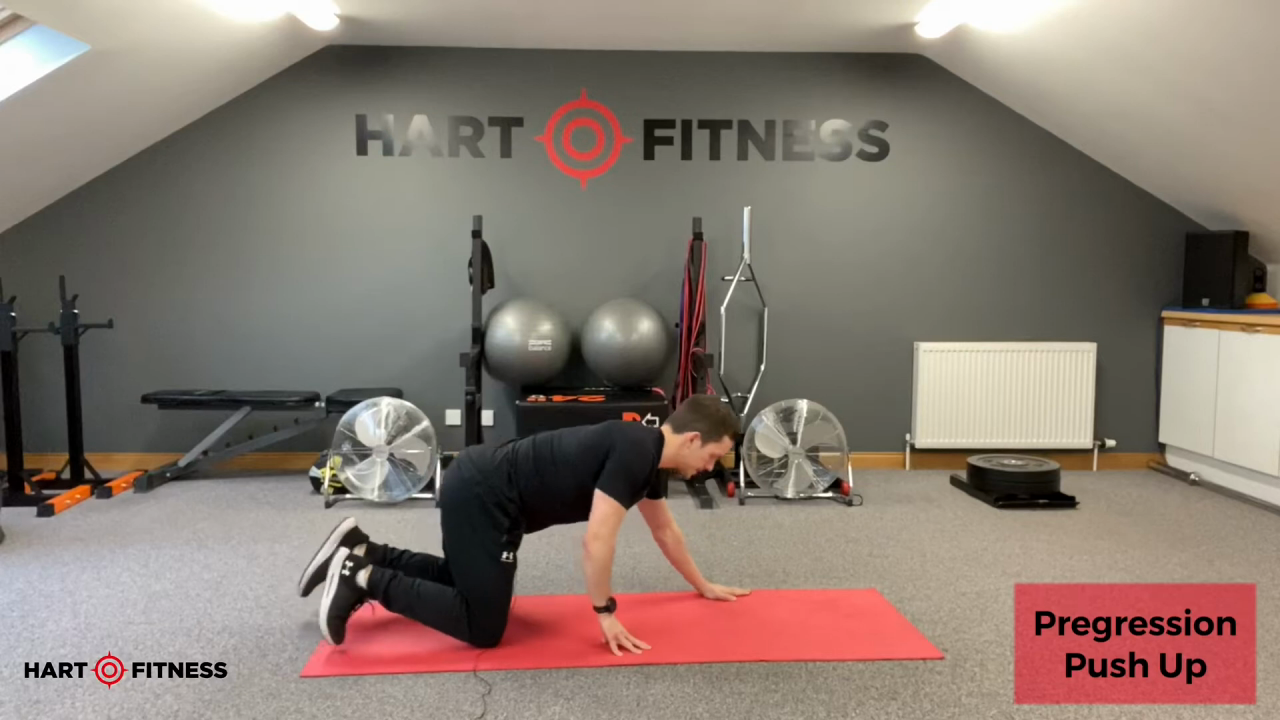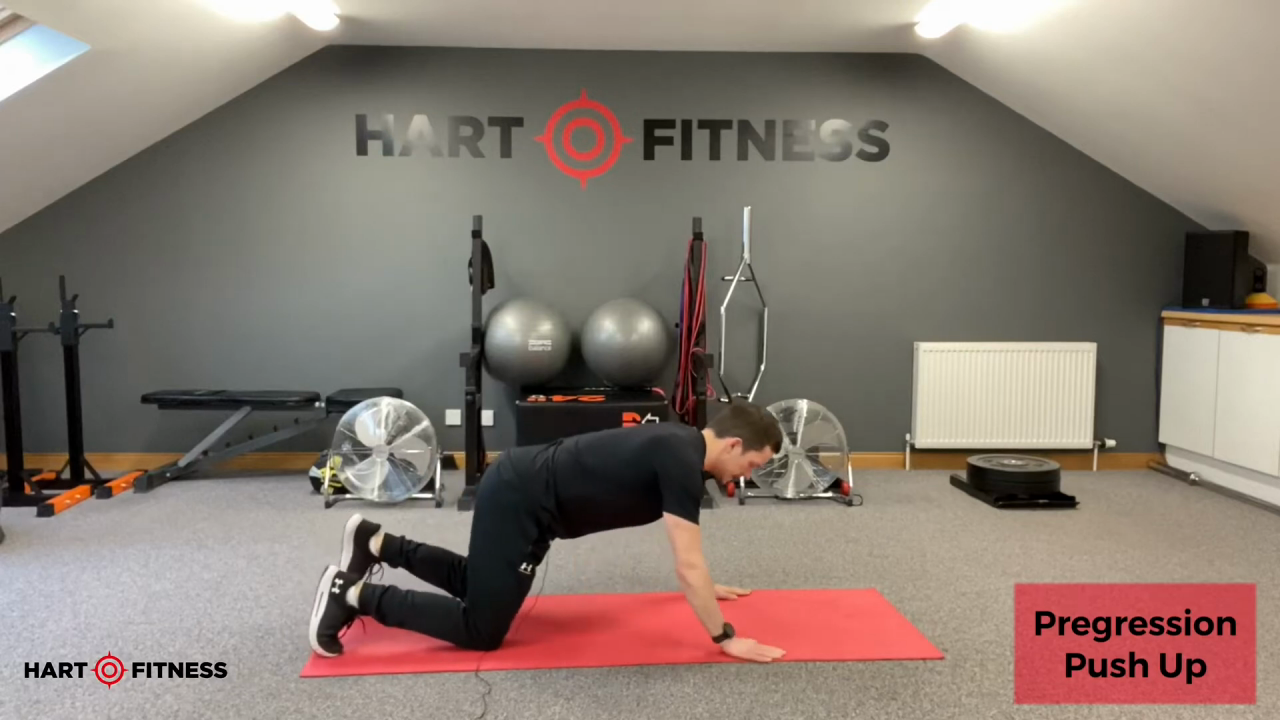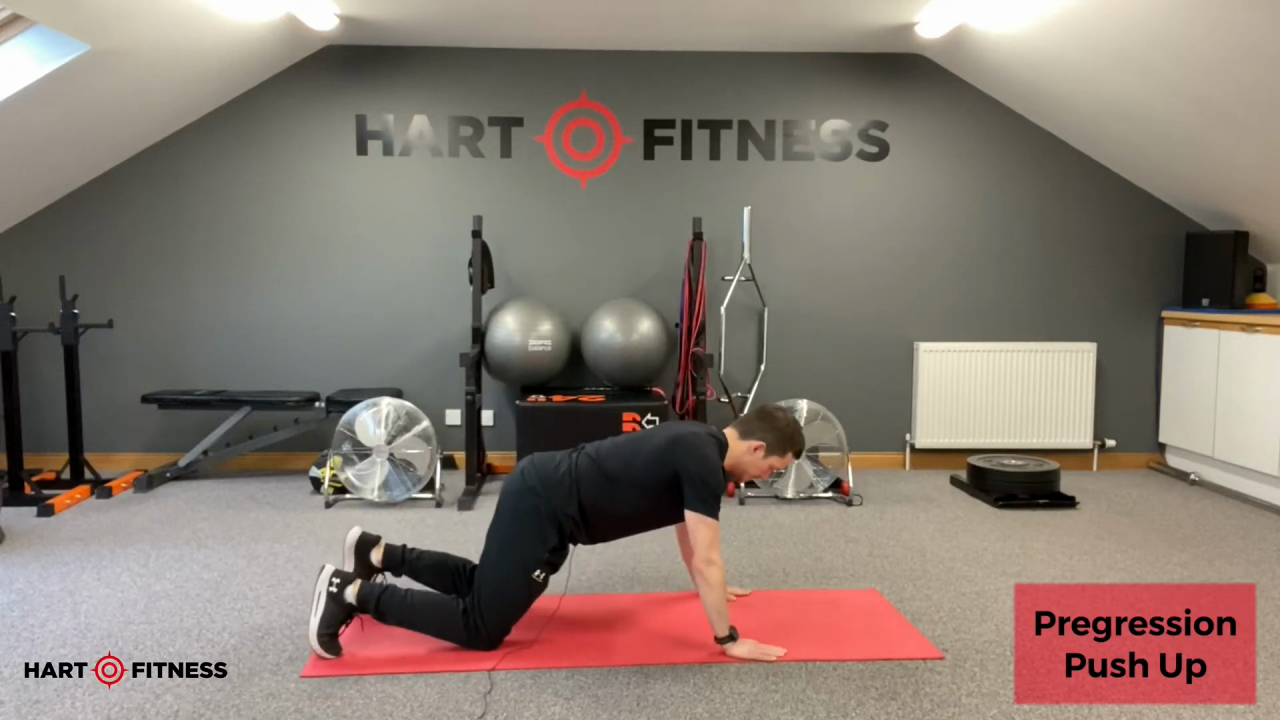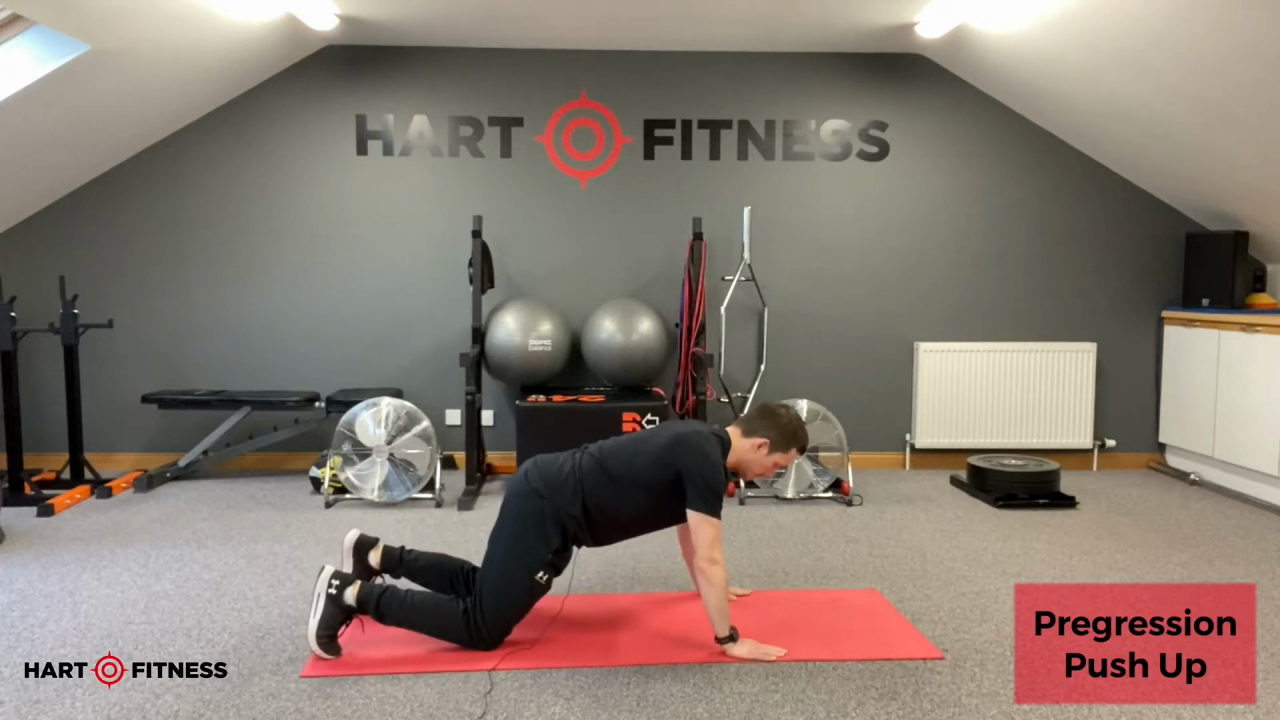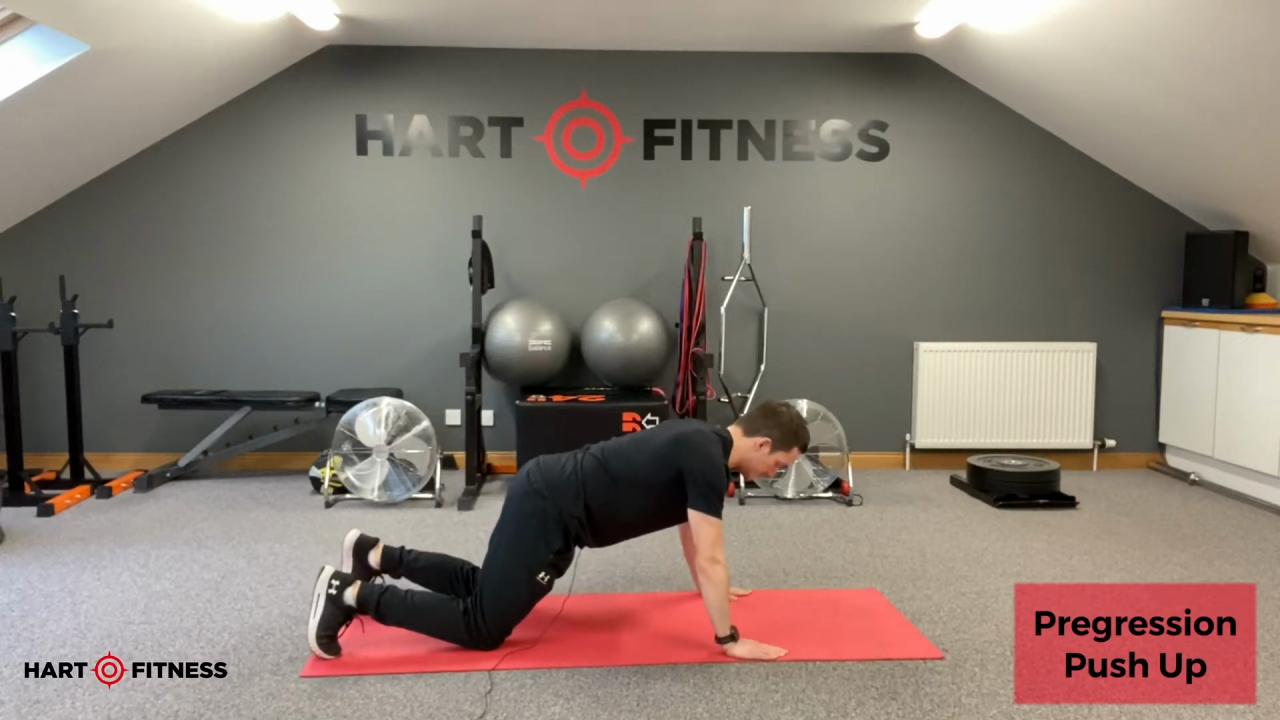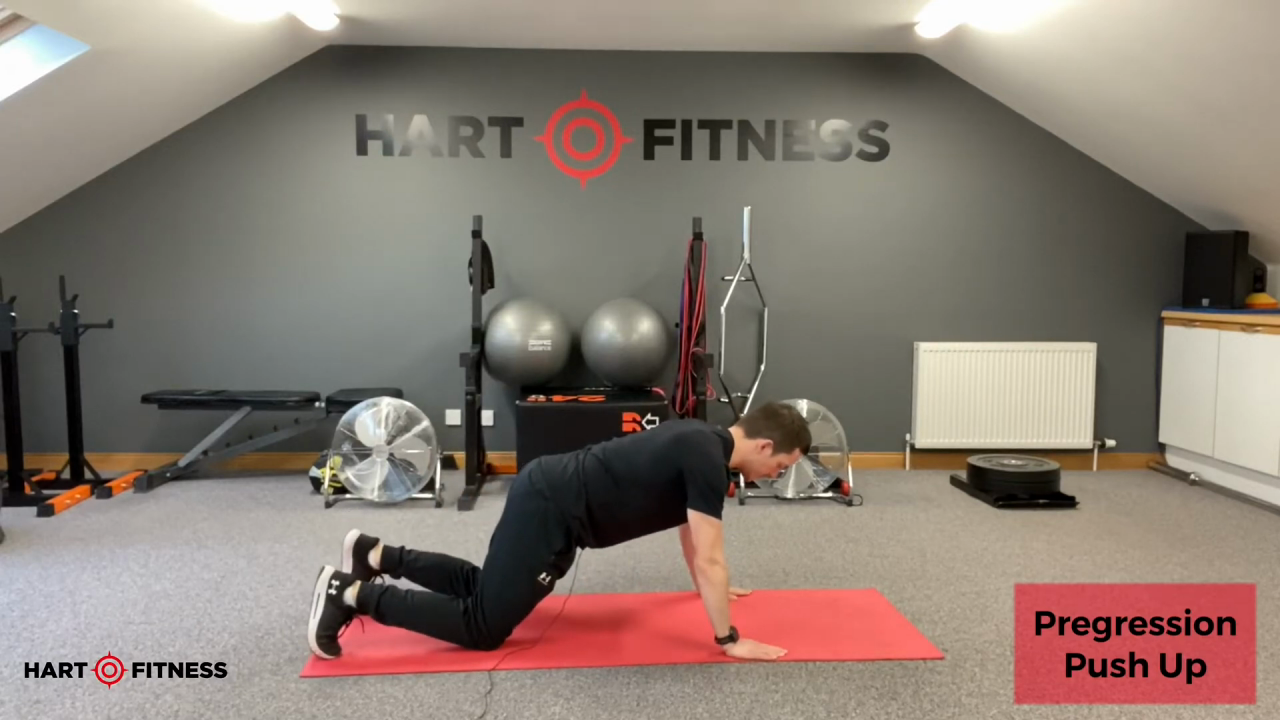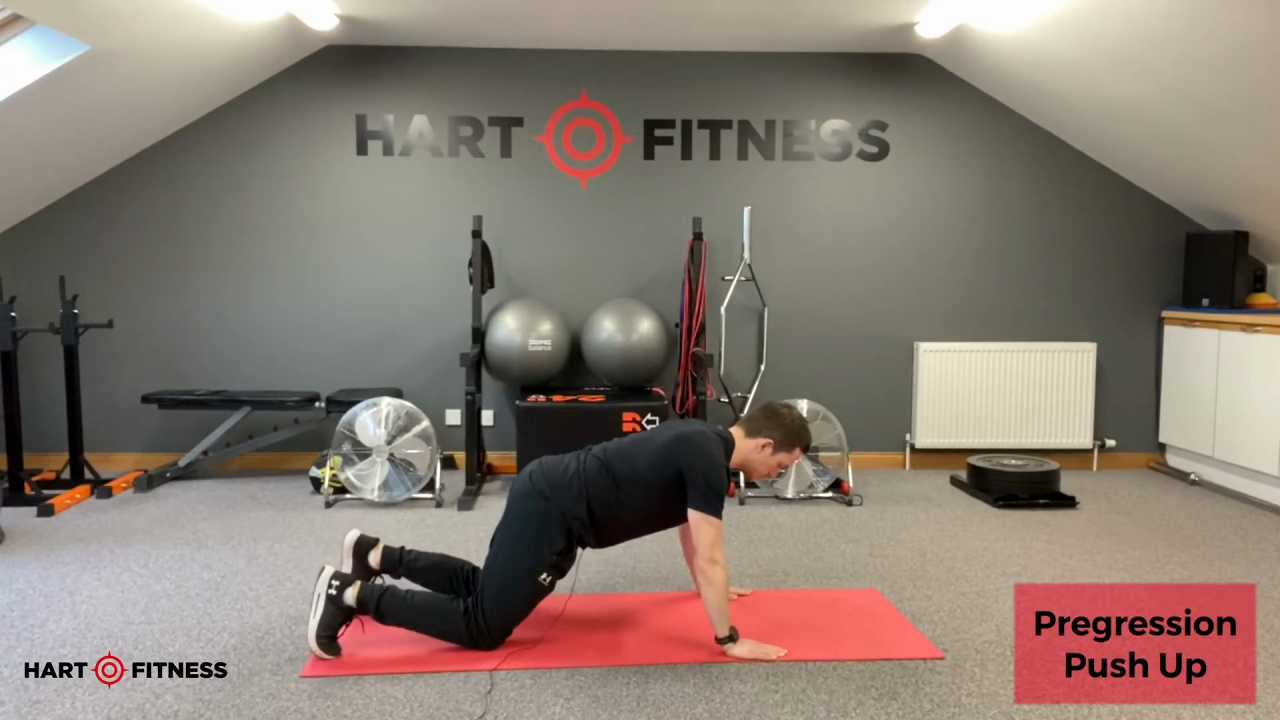
dt=0.7s
person 1, frame 1
left shoulder: (646, 456)
right shoulder: (635, 451)
left elbow: (664, 529)
right elbow: (597, 539)
left wrist: (703, 586)
right wrist: (605, 612)
left hip: (478, 486)
right hip: (479, 493)
left knee: (465, 585)
right knee: (483, 627)
left ankle: (359, 552)
right ankle: (361, 577)
person 1, frame 2
left shoulder: (681, 444)
right shoulder: (683, 461)
right elbow: (688, 565)
left wrist: (705, 588)
right wrist: (726, 638)
left hip: (518, 486)
right hip: (517, 500)
left knee: (480, 587)
right knee: (481, 628)
left ankle: (377, 543)
right ankle: (353, 594)
person 1, frame 3
left shoulder: (698, 443)
right shoulder: (704, 462)
left elbow: (686, 530)
right elbow: (706, 559)
left wrist: (709, 588)
right wrist: (728, 639)
left hip: (540, 492)
right hip: (540, 506)
left knee: (487, 587)
right knee: (481, 626)
left ankle: (376, 554)
right ankle: (349, 591)
person 1, frame 4
left shoulder: (700, 441)
right shoulder: (706, 461)
left elbow: (688, 532)
right elbow: (708, 558)
left wrist: (710, 588)
right wrist: (728, 639)
left hip: (545, 492)
right hip: (546, 508)
left knee: (485, 589)
right knee: (482, 627)
left ankle: (375, 556)
right ankle: (350, 593)
person 1, frame 5
left shoulder: (700, 441)
right shoulder: (707, 460)
left elbow: (689, 530)
right elbow: (710, 558)
left wrist: (709, 587)
right wrist: (729, 639)
left hip: (546, 494)
right hip: (548, 510)
left knee: (486, 588)
right knee: (482, 627)
left ankle: (374, 555)
right ankle: (350, 593)
person 1, frame 6
left shoulder: (702, 441)
right shoulder: (708, 460)
left elbow: (688, 528)
right elbow: (710, 559)
left wrist: (708, 587)
right wrist: (729, 639)
left hip: (547, 494)
right hip: (549, 511)
left knee: (487, 588)
right knee: (483, 626)
left ankle: (375, 556)
right ankle: (350, 594)
person 1, frame 7
left shoulder: (702, 442)
right shoulder: (709, 462)
left elbow: (687, 525)
right elbow: (709, 559)
left wrist: (707, 587)
right wrist: (729, 640)
left hip: (548, 495)
right hip: (551, 511)
left knee: (486, 588)
right knee: (483, 627)
left ankle: (373, 555)
right ankle: (349, 593)
